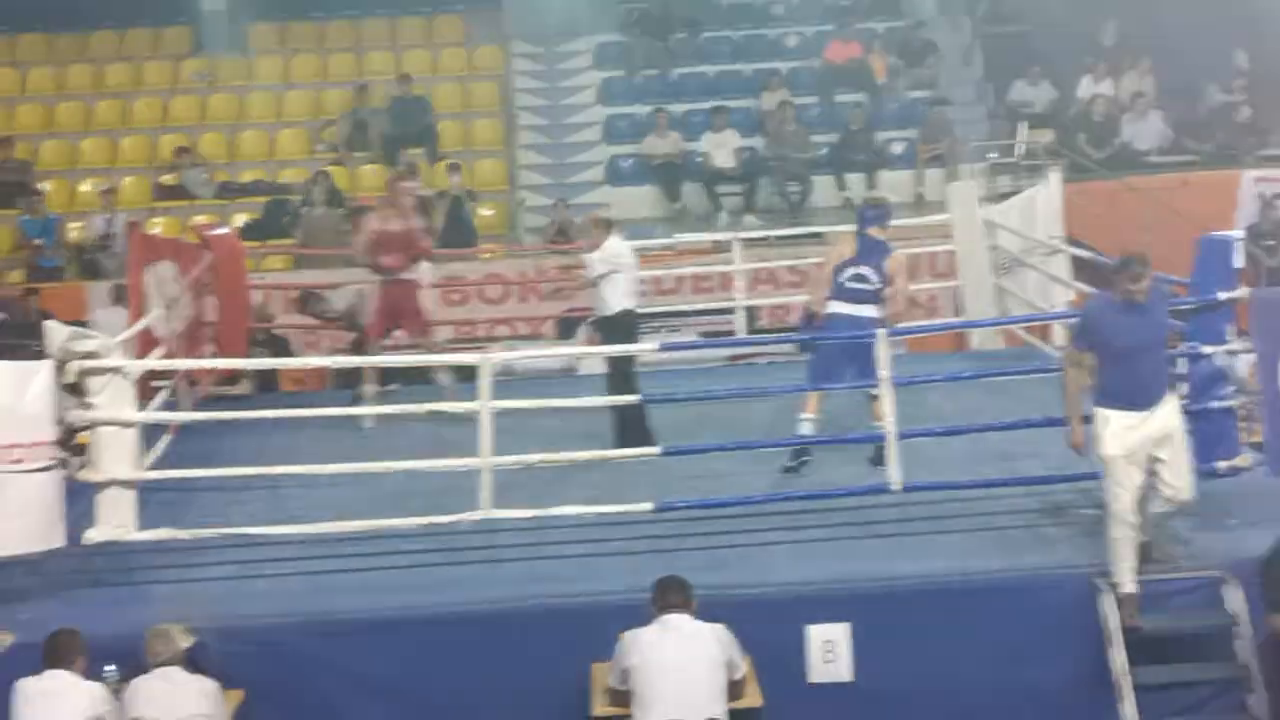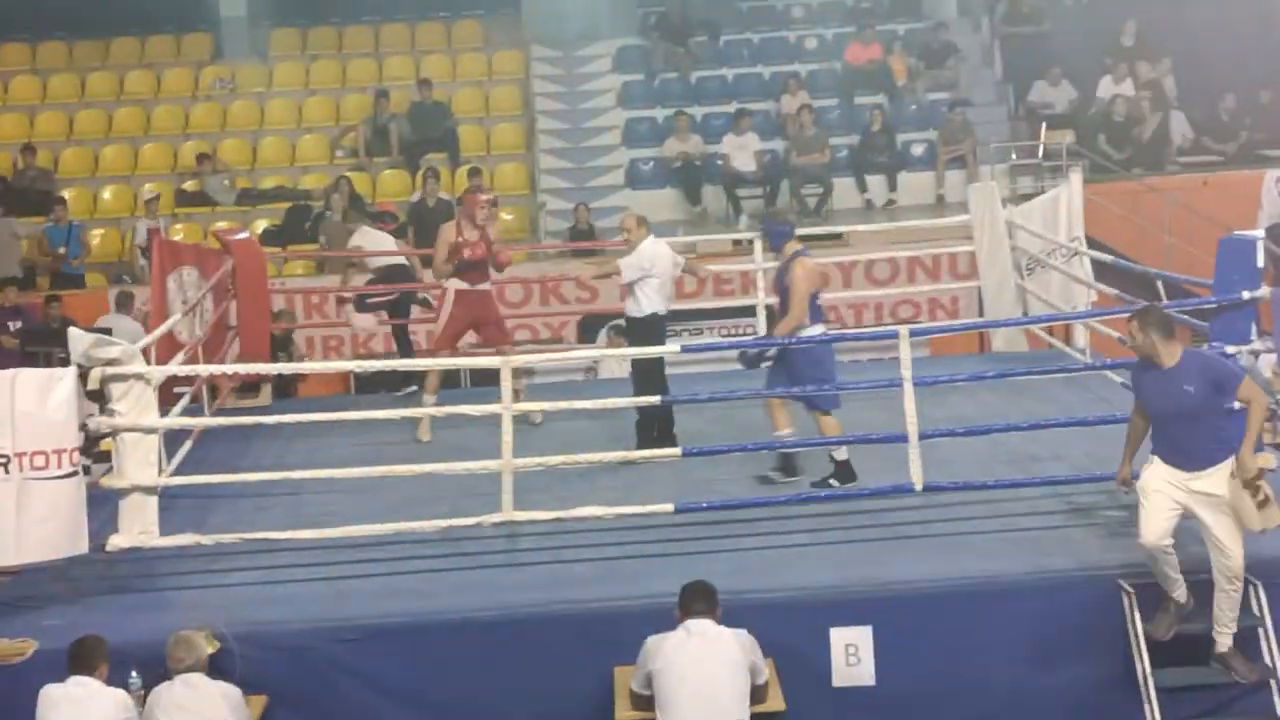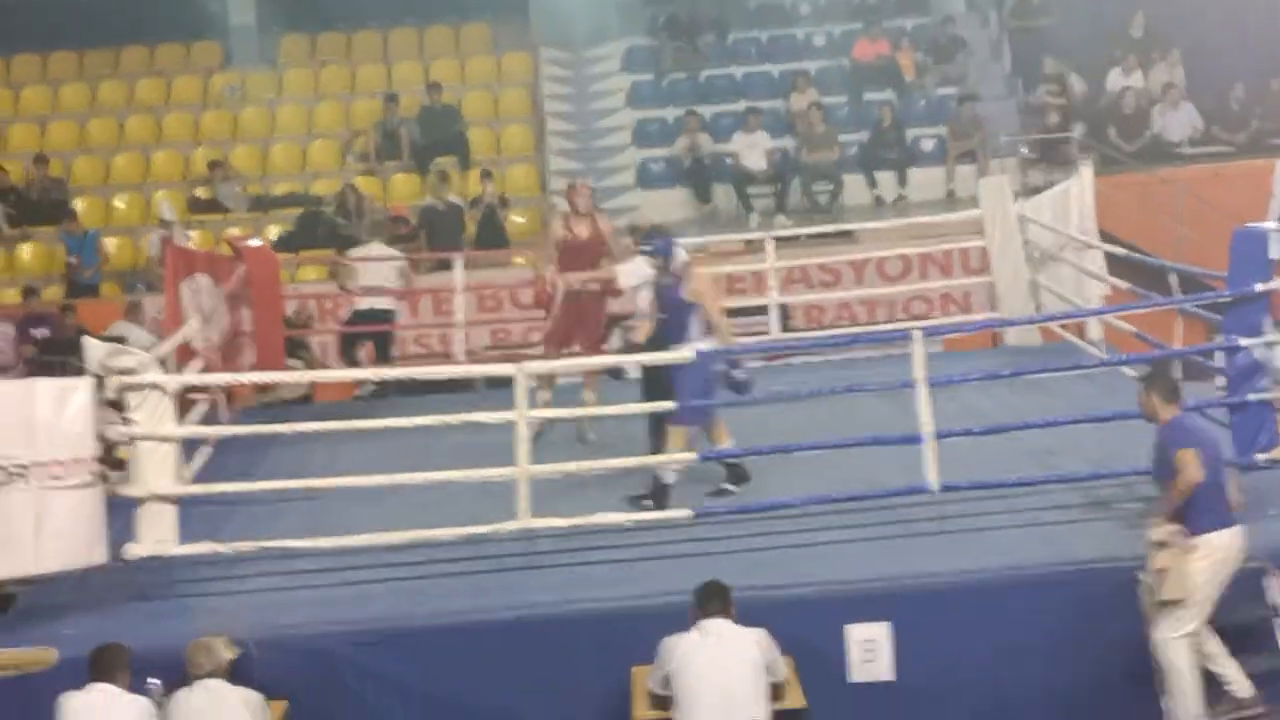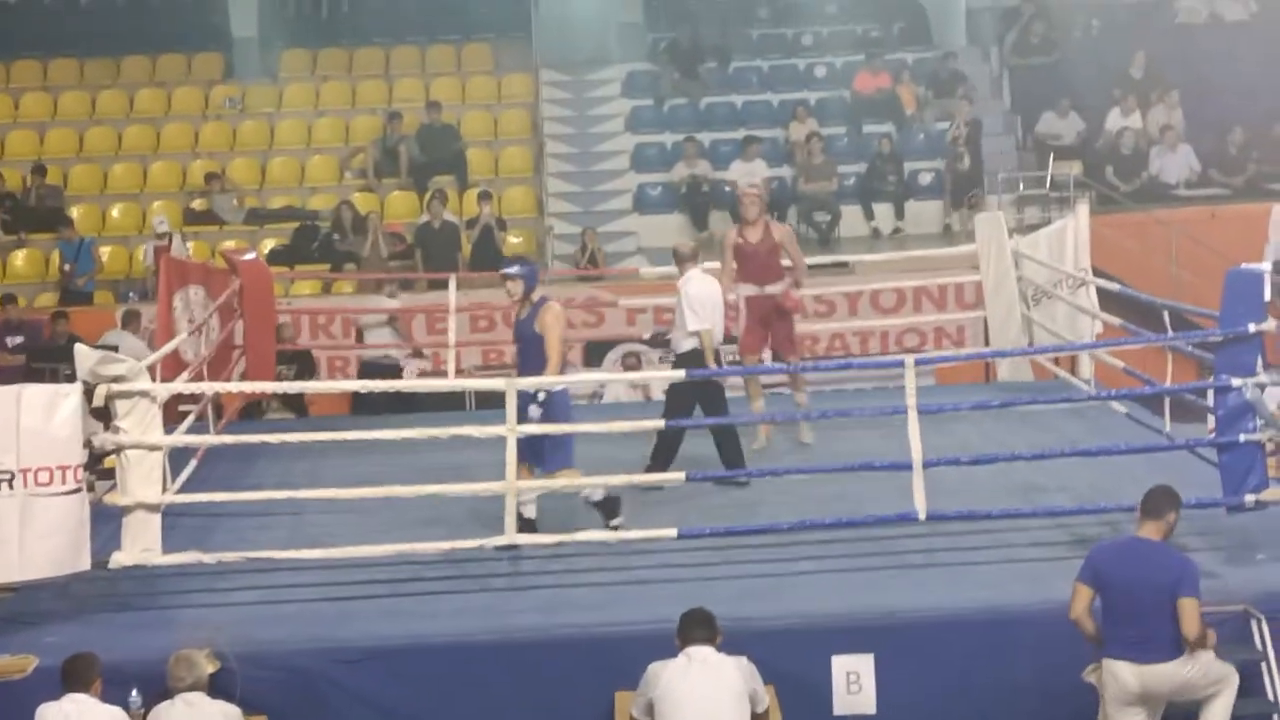
dt=0.7s
person 1, frame 1
left shoulder: (1159, 299)
right shoulder: (1095, 315)
right elbow: (1074, 366)
right wrist: (1074, 422)
left hip: (1163, 410)
right hip: (1118, 420)
left knee: (1180, 491)
right knee: (1123, 509)
left ankle: (1142, 532)
right ankle: (1126, 589)
person 1, frame 2
left shoulder: (1209, 367)
right shoulder: (1142, 372)
left elbow: (1258, 400)
left wrist: (1247, 452)
right wrist: (1127, 462)
left hip: (1216, 474)
right hip: (1166, 471)
left knee: (1231, 566)
right knee: (1151, 538)
left ankle: (1224, 648)
right ankle: (1177, 598)
person 1, frame 3
left shoulder: (1172, 431)
right shoulder: (1198, 430)
left elbow: (1194, 475)
right elbow: (1233, 498)
left wrist: (1164, 512)
left hip: (1207, 544)
right hip: (1226, 537)
left knee: (1168, 634)
right knee: (1190, 628)
person 1, frame 4
left shoulder: (1101, 554)
right shoulder: (1182, 565)
left elbow: (1077, 613)
right elbow: (1191, 632)
right wrist: (1206, 640)
left hip: (1119, 672)
right hip: (1169, 670)
right knee: (1228, 679)
person 2, frame 1
left shoulder: (844, 242)
right shoulder: (893, 258)
left elbow: (823, 282)
right elbow: (897, 306)
left wrist: (810, 317)
right wrist: (880, 323)
left hip: (837, 319)
right hip: (870, 324)
left knee: (815, 384)
right knee: (876, 389)
left ankle: (802, 448)
right ankle: (882, 451)
person 2, frame 2
left shoulder: (800, 267)
right shoulder: (790, 261)
left elbow: (796, 316)
left hip: (809, 345)
right hip: (795, 343)
left knee: (820, 408)
right knee: (774, 399)
left ankle: (844, 472)
right ankle: (788, 464)
person 2, frame 3
left shoulder: (694, 279)
right shoulder: (661, 280)
left elbow: (718, 322)
right elbow: (651, 318)
left wrist: (732, 362)
left hip: (697, 359)
left knee: (678, 424)
right knee: (708, 418)
left ankle: (659, 494)
right ankle: (737, 476)
person 2, frame 4
left shoulder: (550, 312)
right shoulder: (521, 312)
left elbow: (554, 363)
left wrist: (538, 400)
left hip: (549, 399)
right hip: (530, 396)
left knee: (558, 469)
right knee: (521, 464)
left ankle: (607, 504)
right ankle: (526, 527)
person 3, frame 1
left shoulder: (415, 221)
right shoulder: (372, 220)
left elbow: (421, 253)
right elbow: (357, 255)
left wrist: (424, 252)
right wrist: (377, 261)
left hip: (407, 284)
right hip: (383, 287)
left knee: (424, 342)
right knee: (374, 348)
person 3, frame 2
left shoulder: (488, 231)
right shoulder: (448, 231)
left elbow: (498, 267)
right elbow: (438, 272)
left wrist: (503, 260)
right wrist: (461, 260)
left hip: (484, 295)
right hip: (456, 296)
left knee: (507, 350)
right knee: (442, 356)
left ankle: (523, 403)
right ankle: (425, 419)
person 3, frame 3
left shoulder: (602, 224)
right shoulder: (558, 228)
left elbow: (616, 255)
left hip: (594, 295)
right hip: (567, 296)
left knee: (591, 358)
right knee: (551, 356)
left ankle: (584, 419)
person 3, frame 4
left shoulder: (780, 231)
right shoulder: (732, 236)
left elbow: (799, 264)
right elbow: (727, 273)
left wrist: (794, 289)
right wrist: (727, 299)
left hip: (777, 300)
right hip: (749, 302)
left knee: (790, 361)
right knee: (750, 365)
left ankle: (802, 418)
right ankle: (762, 426)
person 4, frame 1
left shoulder: (613, 250)
right shoulder: (612, 249)
left elbow: (585, 263)
right elbow: (593, 278)
right wrist: (566, 288)
left hip: (619, 320)
right hip: (615, 319)
left knee: (620, 380)
right knee: (623, 379)
left ankle: (631, 439)
right ankle: (639, 435)
person 4, frame 2
left shoulder: (647, 253)
right shoulder: (661, 248)
left elbow: (618, 268)
right elbow: (682, 263)
left wrist: (590, 275)
right wrist: (699, 271)
left hip: (646, 322)
right hip: (651, 320)
left knee: (646, 383)
right knee: (656, 381)
left ankle: (648, 443)
right ankle: (665, 438)
person 4, frame 3
left shoulder: (647, 261)
right shoulder: (674, 253)
left elbow: (615, 277)
left wrist: (580, 279)
left hip: (657, 331)
right hip: (673, 328)
left knee: (655, 390)
right knee: (668, 388)
left ankle: (664, 449)
right ankle: (671, 443)
person 4, frame 4
left shoulder: (688, 287)
right shoulder: (711, 282)
left elbow: (702, 328)
left wrist: (709, 363)
left hip: (692, 357)
right hip: (709, 355)
left knee: (673, 418)
right knee: (718, 416)
left ankle: (656, 471)
right ankle: (736, 469)
